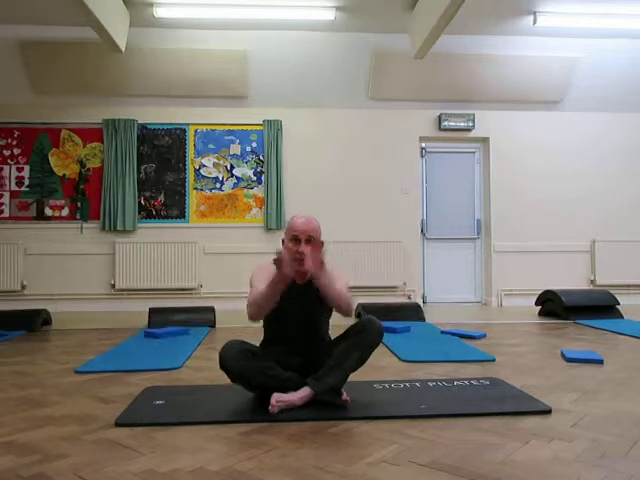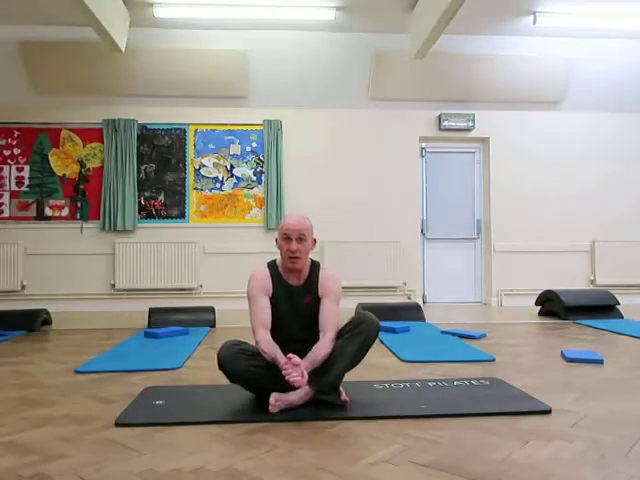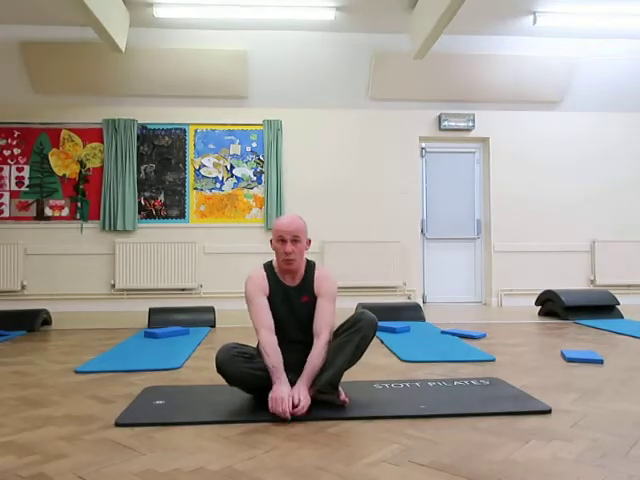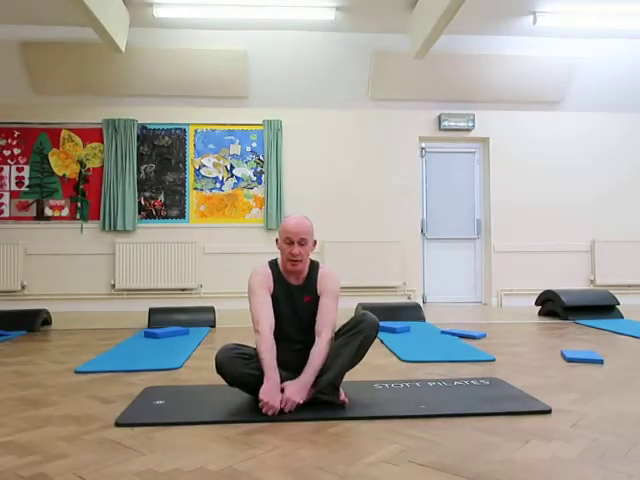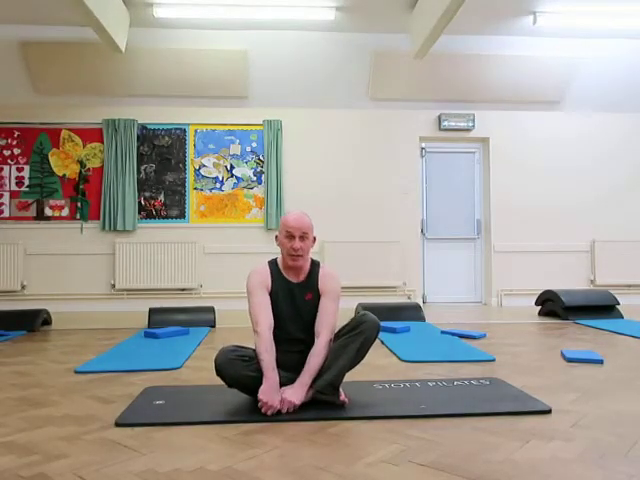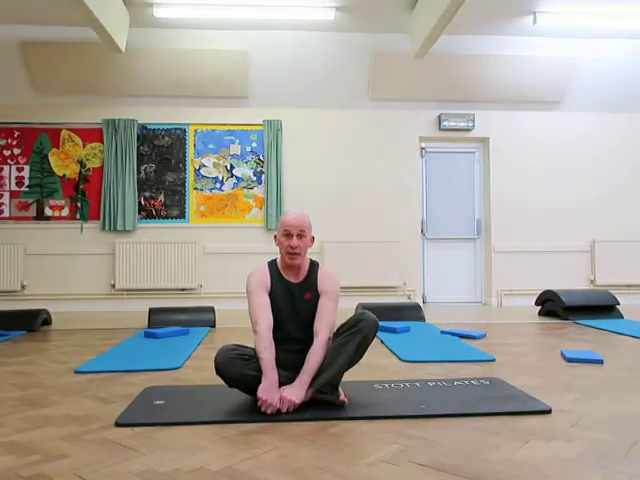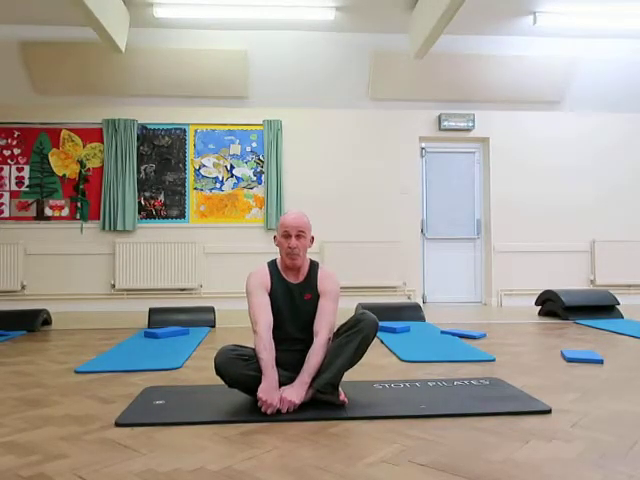
dt=0.7s
person 1, frame 1
left shoulder: (329, 275)
right shoulder: (267, 273)
left elbow: (347, 310)
right elbow: (253, 314)
left wrist: (318, 275)
right wrist: (281, 278)
left hip: (319, 360)
right hip: (276, 360)
left knee: (372, 327)
right knee: (231, 353)
left ankle: (304, 394)
right ankle: (320, 389)
person 1, frame 2
left shoulder: (327, 279)
right shoulder: (261, 278)
left elbow: (328, 335)
right elbow: (261, 333)
left wrist: (305, 366)
right wrist: (283, 364)
left hip: (315, 361)
right hip: (277, 361)
left knee: (368, 322)
right knee: (228, 354)
left ankle: (305, 392)
right ankle: (322, 390)
person 1, frame 3
left shoulder: (323, 279)
right shoulder: (257, 280)
left elbow: (322, 338)
right elbow: (266, 334)
left wrist: (303, 384)
right wrist: (280, 382)
left hip: (313, 360)
right hip: (277, 362)
left knee: (366, 320)
right knee: (226, 357)
left ankle: (311, 389)
right ankle: (321, 390)
person 1, frame 4
left shoulder: (326, 279)
right shoulder: (261, 277)
left elbow: (324, 336)
right elbow: (263, 330)
left wrist: (303, 383)
right wrist: (271, 380)
left hip: (314, 359)
right hip: (277, 360)
left knee: (368, 322)
right knee: (226, 357)
left ankle: (309, 390)
right ankle: (320, 389)
person 1, frame 5
left shoulder: (327, 278)
right shoulder: (260, 276)
left elbow: (324, 337)
right elbow: (262, 331)
left wrist: (301, 386)
right wrist: (270, 381)
left hip: (314, 359)
right hip: (277, 361)
left knee: (369, 323)
right knee: (225, 359)
left ankle: (308, 391)
right ankle: (318, 389)
person 1, frame 6
left shoulder: (326, 279)
right shoulder: (260, 277)
left elbow: (322, 336)
right elbow: (262, 330)
left wrist: (300, 384)
right wrist: (269, 379)
left hip: (314, 360)
right hip: (276, 361)
left knee: (367, 321)
right knee: (225, 358)
left ankle: (308, 390)
right ankle: (319, 389)
person 1, frame 7
left shoulder: (326, 279)
right shoulder: (260, 278)
left elbow: (322, 336)
right elbow: (262, 331)
left wrist: (300, 385)
right wrist: (269, 380)
left hip: (313, 360)
right hip: (277, 361)
left knee: (367, 321)
right knee: (225, 359)
left ankle: (308, 390)
right ankle: (319, 389)
